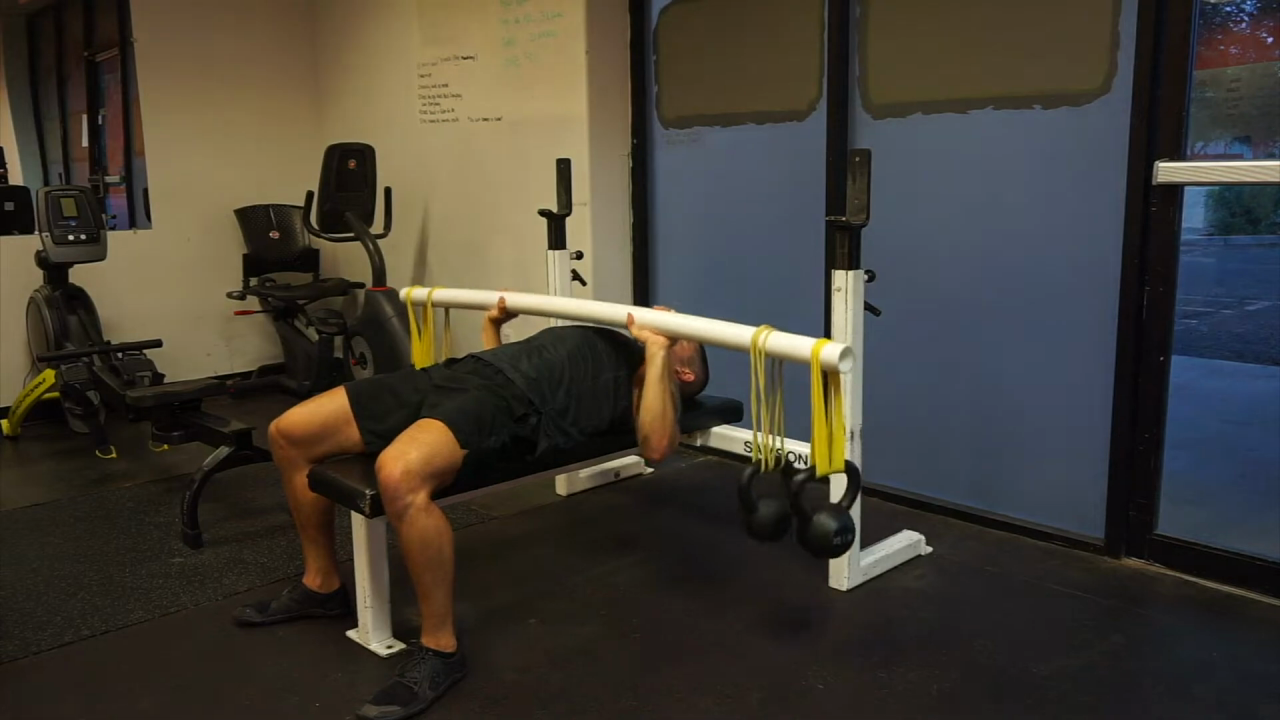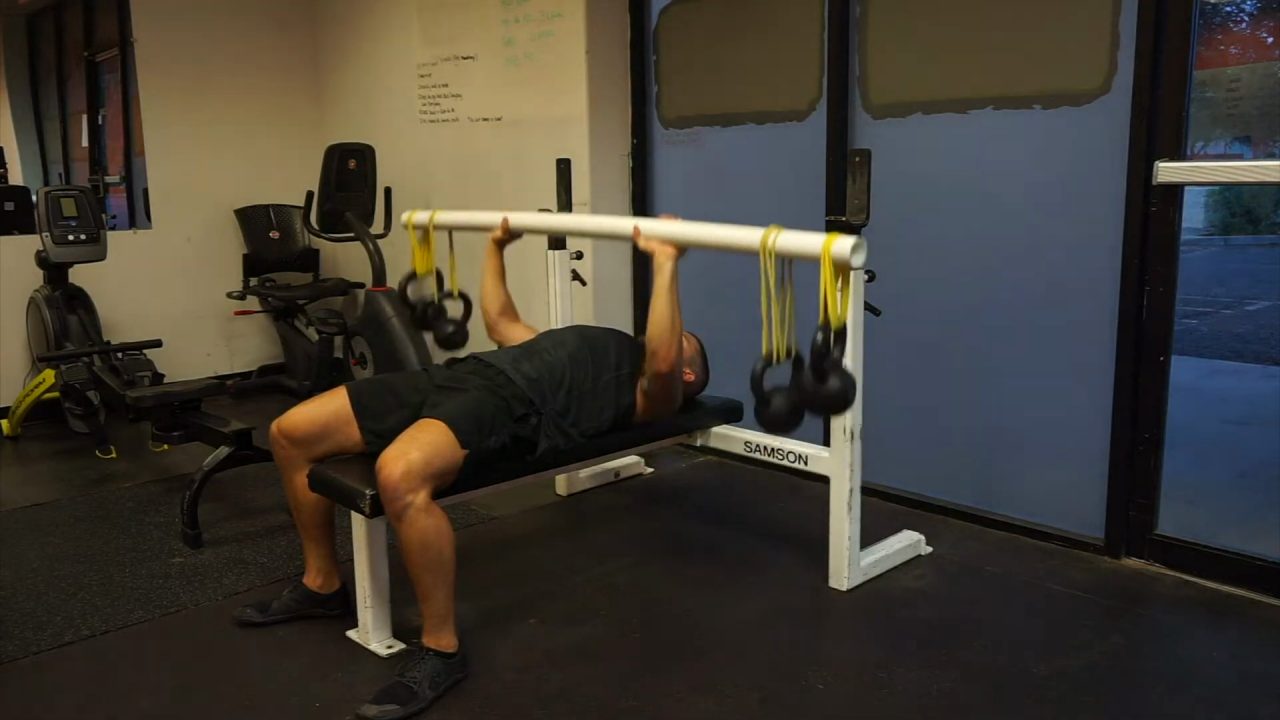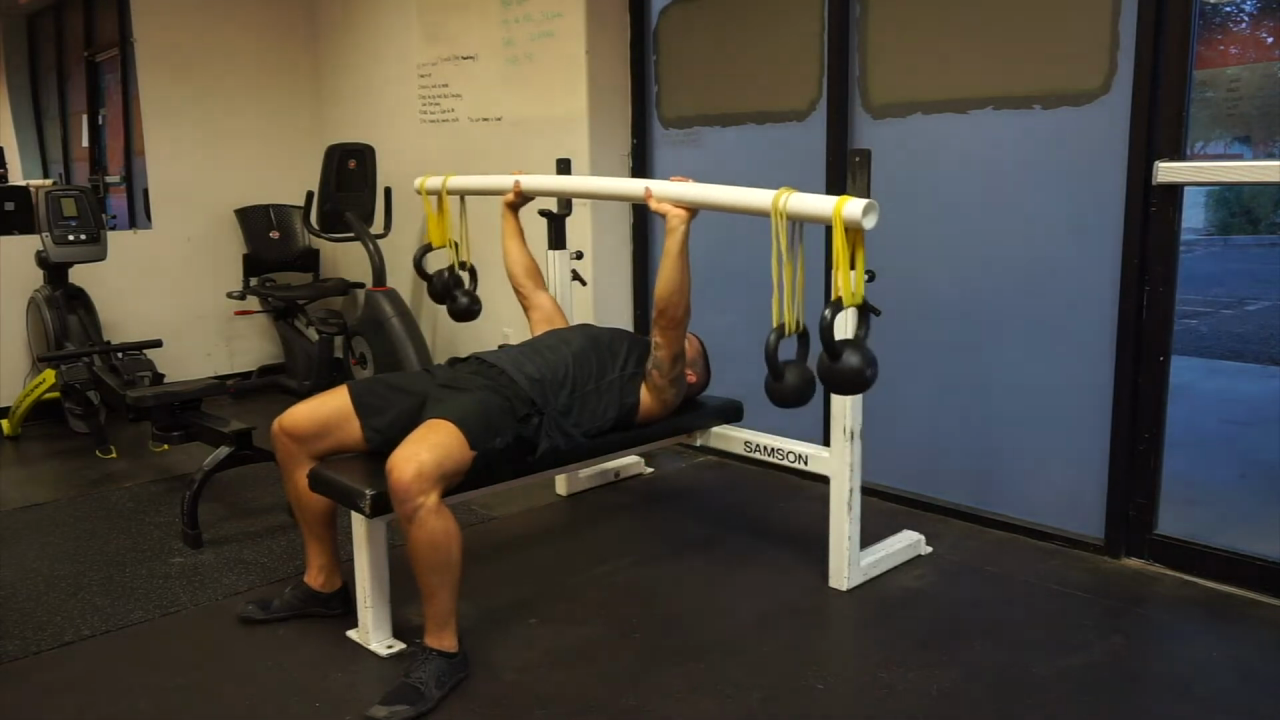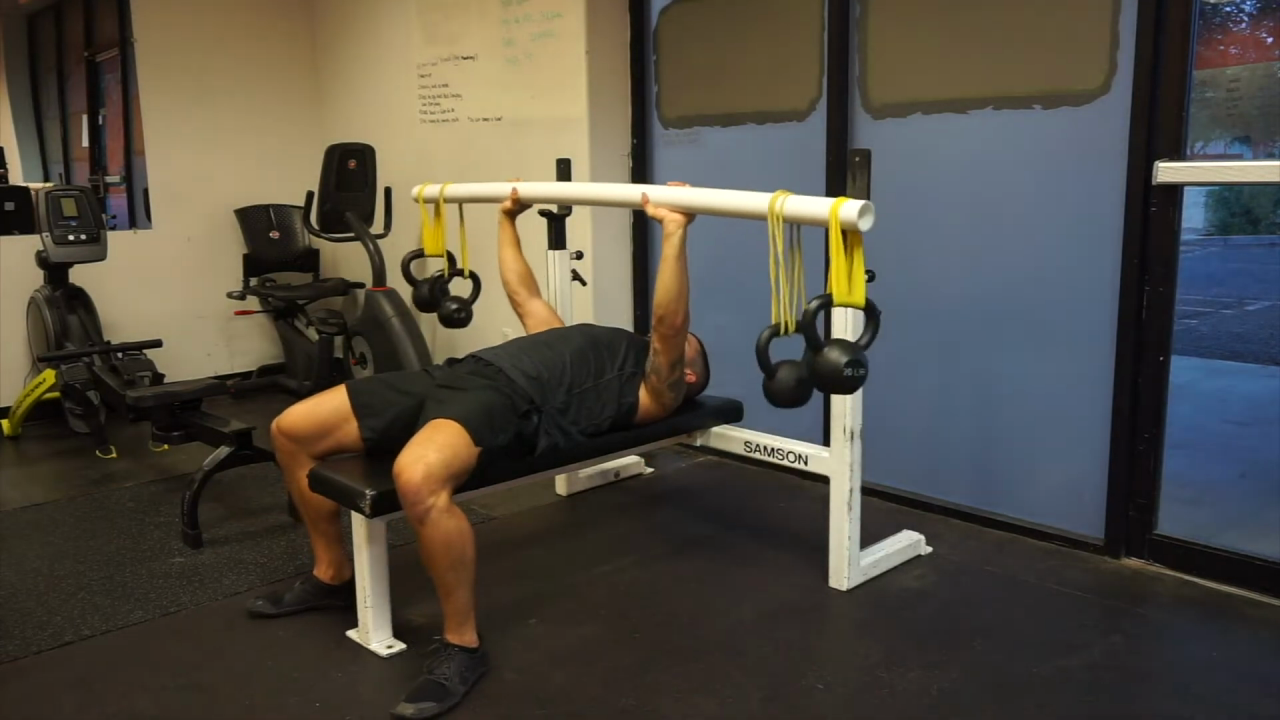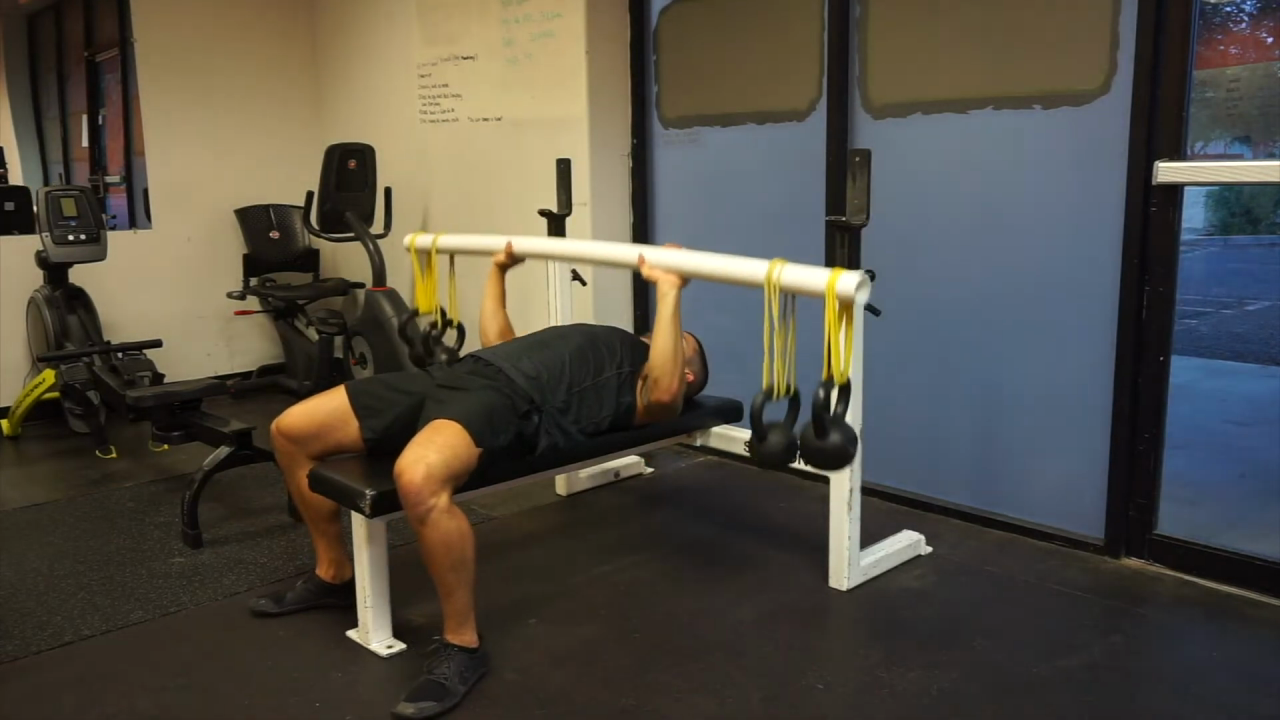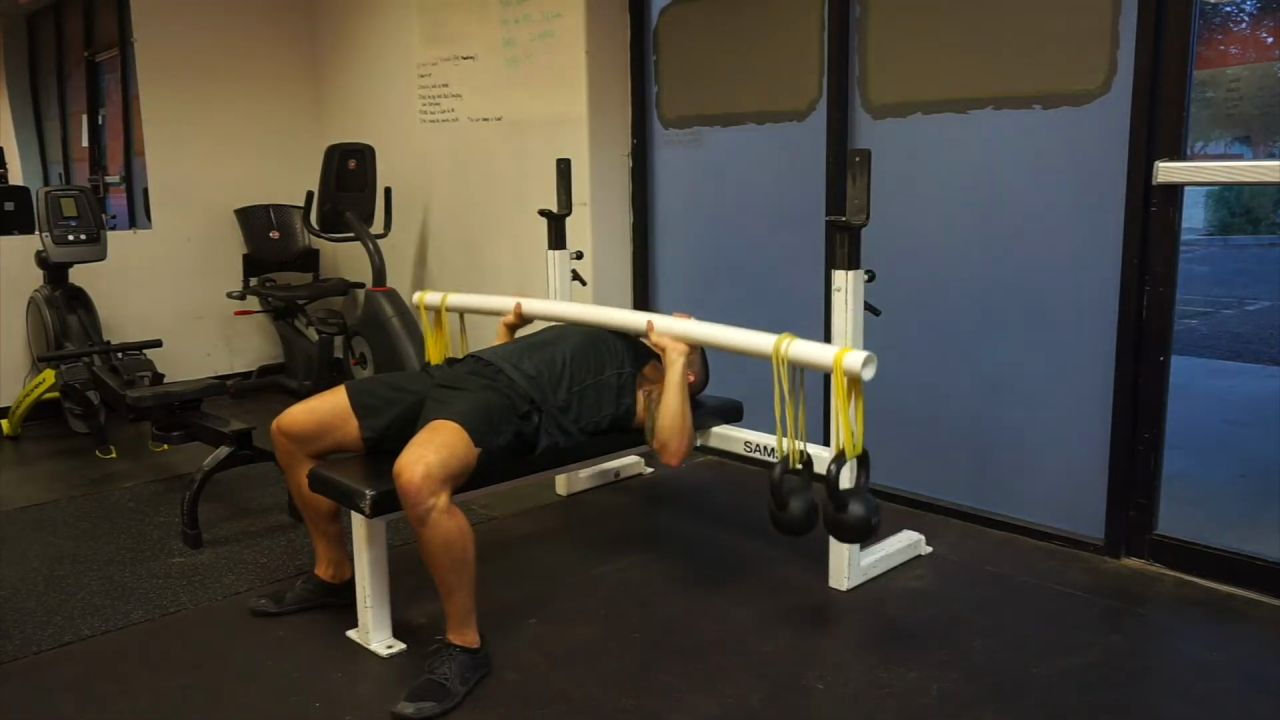
dt=0.5s
person 1, frame 1
left shoulder: (651, 377)
right shoulder: (602, 349)
left elbow: (656, 445)
left wrist: (657, 348)
right wrist: (493, 324)
left hip: (510, 401)
left knee: (400, 476)
right knee: (289, 433)
left ankle: (439, 650)
right ankle: (321, 585)
person 1, frame 2
left shoulder: (651, 390)
right shoulder: (591, 353)
left elbow: (663, 360)
right elbow: (500, 324)
left wrist: (665, 264)
right wrist: (495, 248)
left hip: (511, 402)
left knee: (400, 474)
right knee: (290, 433)
left ankle: (441, 649)
right ankle: (322, 585)
person 1, frame 3
left shoulder: (659, 386)
right shoulder: (596, 352)
left elbow: (670, 316)
right elbow: (531, 289)
left wrist: (677, 226)
right wrist: (511, 212)
left hip: (513, 401)
right hip: (461, 374)
left knee: (411, 477)
right knee: (293, 430)
left ankle: (441, 651)
right ankle: (322, 582)
person 1, frame 4
left shoulder: (658, 387)
right shoulder: (591, 350)
left elbow: (670, 326)
right elbow: (525, 296)
left wrist: (674, 231)
right wrist: (507, 219)
left hip: (512, 398)
right hip: (457, 374)
left knee: (419, 479)
right knee: (291, 431)
left ankle: (462, 646)
right ankle: (332, 576)
person 1, frame 5
left shoulder: (650, 393)
right shoulder: (596, 355)
left elbow: (663, 390)
right elbow: (497, 343)
left wrist: (668, 291)
right wrist: (499, 270)
left hip: (511, 398)
left knee: (420, 479)
right knee: (291, 430)
left ankle: (462, 646)
right ankle: (334, 576)
person 1, frame 6
left shoulder: (654, 383)
right shoulder: (602, 351)
left elbow: (672, 450)
left wrist: (674, 355)
right wrist: (508, 328)
left hip: (512, 400)
left knee: (420, 479)
right knee: (291, 429)
left ankle: (464, 646)
right ankle: (334, 575)
